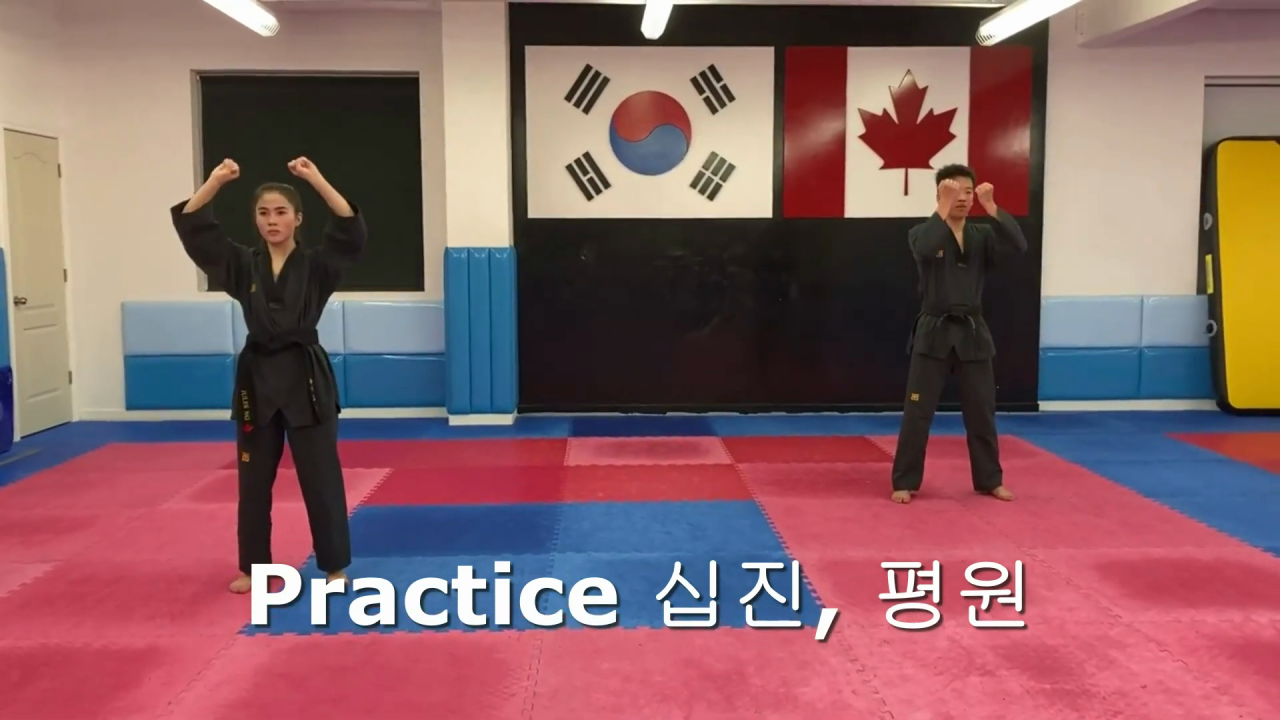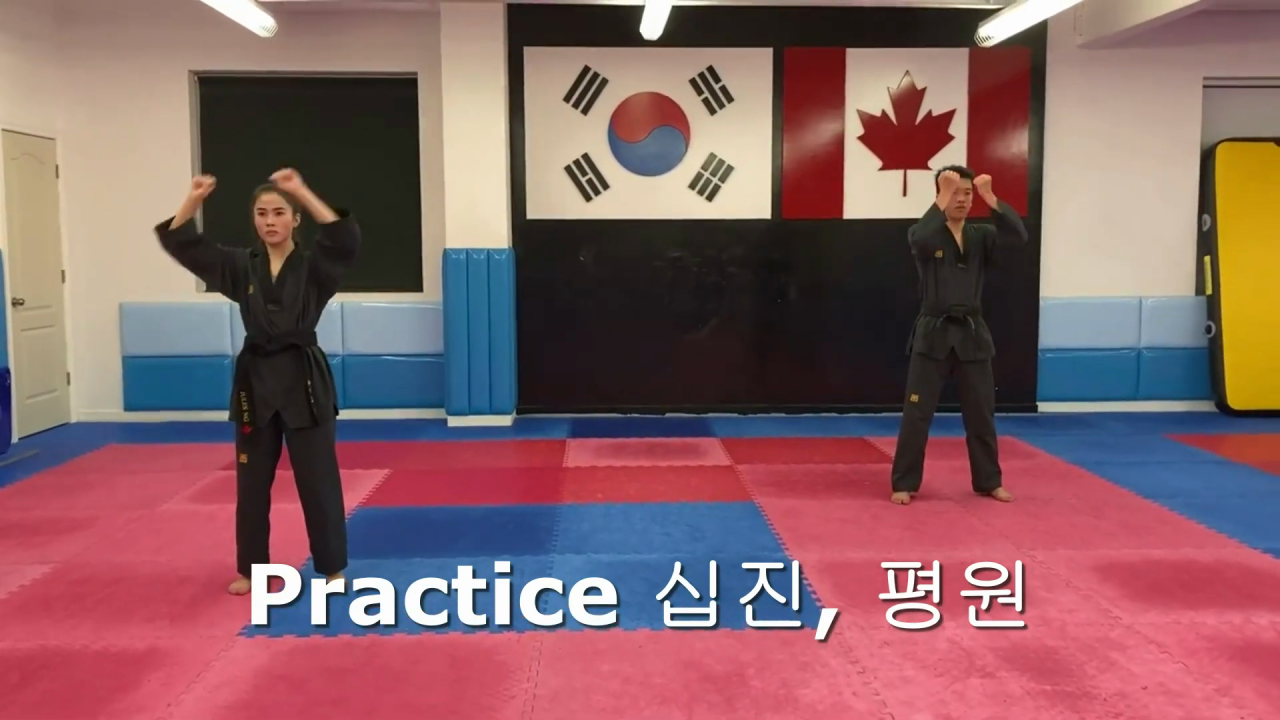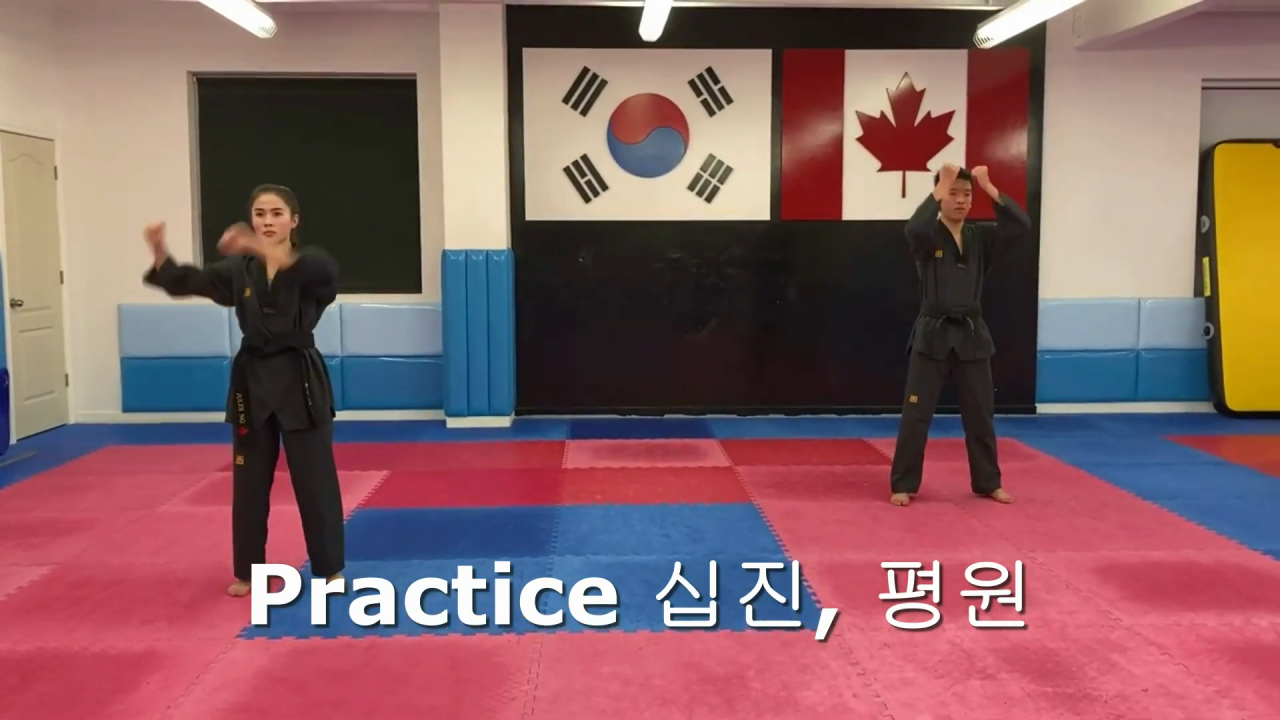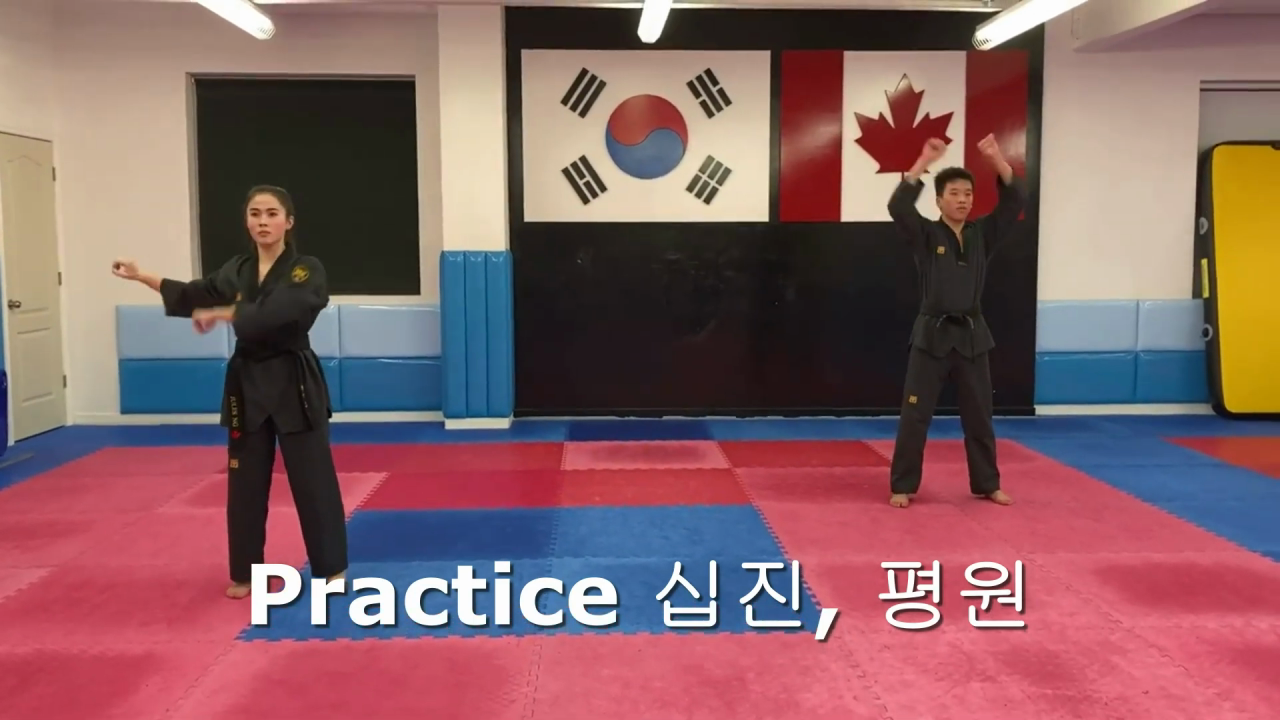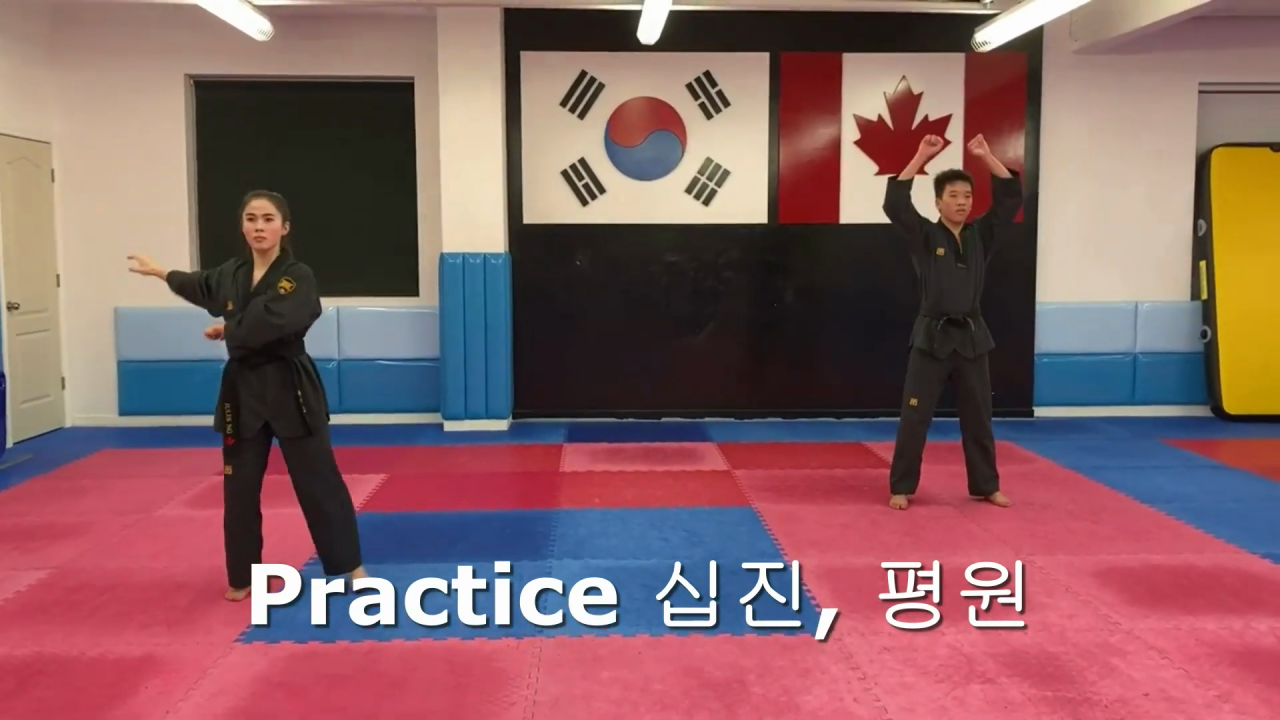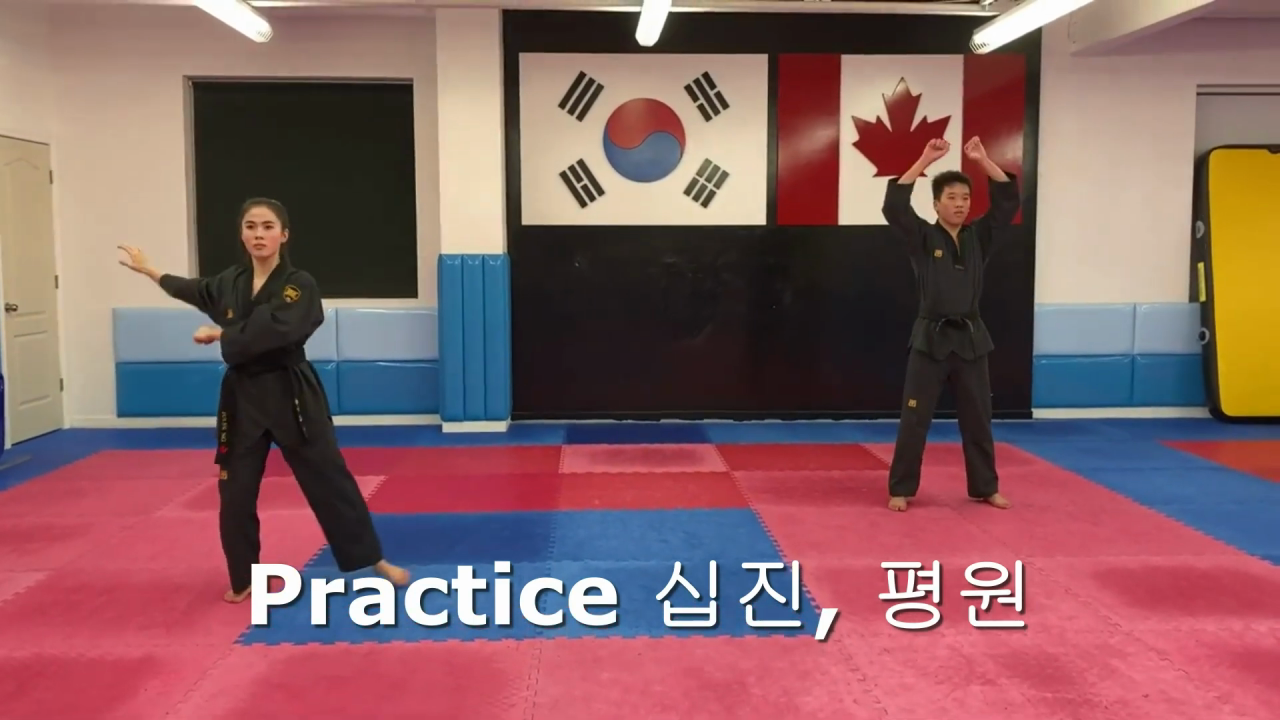
dt=0.1s
person 1, frame 1
left shoulder: (316, 263)
right shoulder: (243, 263)
left elbow: (352, 232)
right elbow: (194, 230)
left wrist: (319, 182)
right wrist: (213, 184)
left hip: (306, 376)
right hip: (257, 377)
left knee: (319, 477)
right knee: (254, 478)
left ankle: (334, 568)
right ankle: (252, 567)
person 1, frame 2
left shoulder: (315, 266)
right shoulder: (240, 266)
left elbow: (345, 239)
right elbow: (182, 243)
left wrist: (303, 193)
right wrist: (194, 199)
left hip: (304, 376)
right hip: (256, 377)
left knee: (318, 477)
right knee: (253, 479)
left ankle: (333, 569)
right ankle: (251, 568)
person 1, frame 3
left shoulder: (312, 265)
right shoulder: (238, 267)
left elbow: (317, 271)
right elbow: (186, 281)
left wrist: (261, 248)
right wrist: (159, 252)
left hip: (300, 378)
right hip: (252, 378)
left knee: (314, 479)
right knee: (250, 482)
left ankle: (330, 571)
right ankle: (248, 571)
person 1, frame 4
left shoulder: (305, 270)
right shoulder: (234, 271)
left elbow: (285, 309)
right elbow: (194, 294)
left wrist: (224, 315)
right wrist: (142, 275)
left hip: (295, 381)
right hip: (248, 382)
left knee: (314, 479)
right knee: (246, 483)
left ankle: (332, 569)
right ankle: (246, 573)
person 1, frame 5
left shoulder: (298, 278)
right shoulder: (228, 275)
left elbow: (268, 324)
right elbow: (195, 285)
left wrist: (222, 328)
right wrist: (154, 268)
left hip: (291, 387)
right hip: (242, 389)
left knee: (318, 478)
right knee: (239, 489)
left ankle: (350, 566)
right ankle: (243, 577)
person 1, frame 6
left shoulder: (300, 286)
right shoulder: (228, 282)
left elbow: (273, 332)
right elbow: (197, 290)
left wrist: (218, 334)
right wrist: (151, 272)
left hip: (291, 395)
right hip: (242, 396)
left knee: (330, 480)
right knee: (235, 494)
left ankle: (372, 561)
right ankle: (243, 579)
person 2, frame 1
left shoulder: (982, 236)
right shoulder: (922, 233)
left elbow: (1018, 244)
right elbow: (925, 247)
left wrist: (992, 207)
right wrist: (944, 207)
left hip: (972, 332)
right hip: (934, 332)
left knee: (982, 412)
right knee: (917, 412)
left ankle: (989, 480)
right ankle: (905, 482)
person 2, frame 2
left shoulder: (982, 236)
right shoulder: (922, 232)
left elbow: (1019, 235)
right elbow: (924, 238)
left wrist: (990, 199)
right wrist: (943, 197)
left hip: (972, 333)
right hip: (933, 333)
left knee: (981, 413)
right knee: (917, 412)
left ankle: (989, 481)
right ankle: (904, 483)
person 2, frame 3
left shoulder: (981, 237)
right shoulder: (926, 236)
left elbow: (1019, 224)
right elbow: (915, 227)
left wrist: (991, 189)
right wrist: (940, 189)
left hip: (971, 335)
right hip: (932, 334)
left knee: (980, 415)
right knee: (915, 414)
left ankle: (988, 483)
right ankle: (903, 485)
person 2, frame 4
left shoulder: (983, 234)
right shoulder: (923, 233)
left elbow: (1014, 203)
right elbow: (898, 206)
left wrist: (996, 159)
right wrist: (924, 162)
left hip: (971, 335)
right hip: (932, 335)
left knee: (979, 415)
right knee: (915, 414)
left ankle: (987, 484)
right ankle: (903, 485)
person 2, frame 5
left shoulder: (981, 235)
right shoulder: (923, 235)
left elbow: (1010, 197)
right elbow: (894, 203)
left wrist: (987, 157)
right wrist: (920, 157)
left hip: (971, 337)
right hip: (932, 337)
left knee: (978, 416)
right knee: (915, 417)
left ankle: (986, 485)
right ankle: (902, 487)
person 2, frame 6
left shoulder: (979, 237)
right shoulder: (922, 236)
left elbow: (1008, 200)
right elbow: (894, 206)
left wrist: (983, 160)
right wrist: (924, 160)
left hip: (970, 338)
right hip: (931, 338)
left knee: (977, 418)
right knee: (915, 418)
left ankle: (986, 487)
right ankle: (901, 489)
